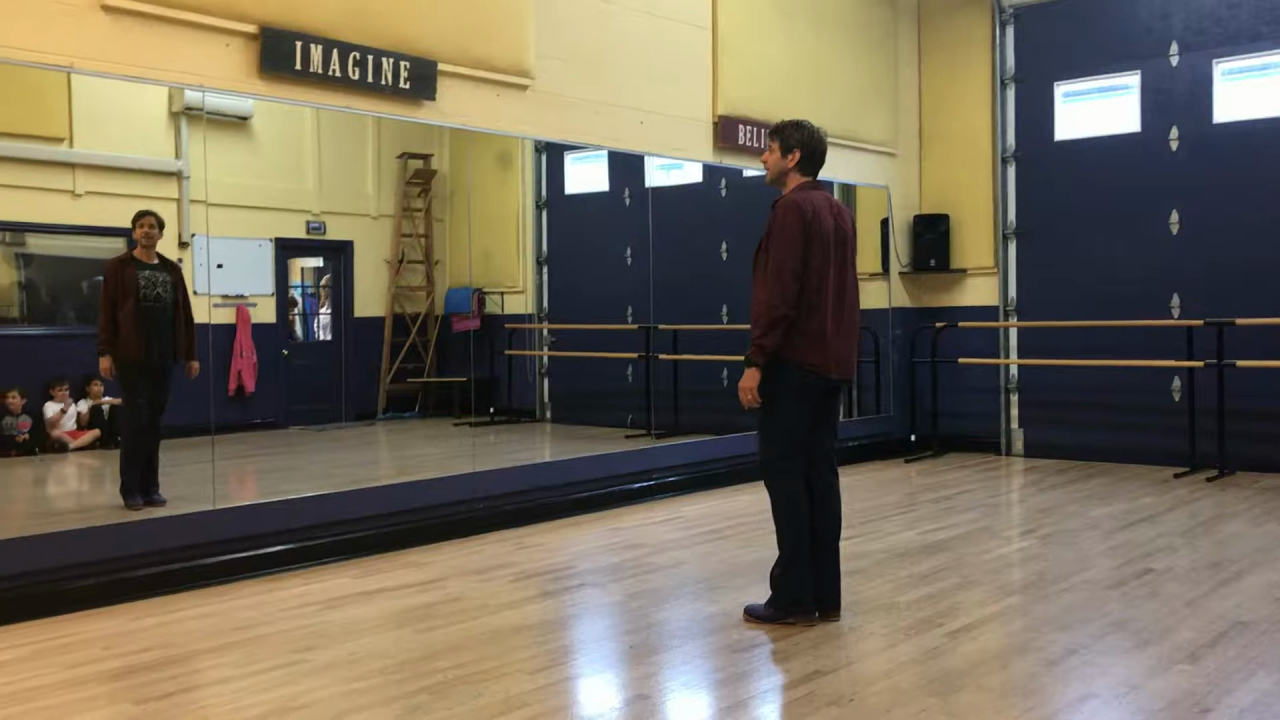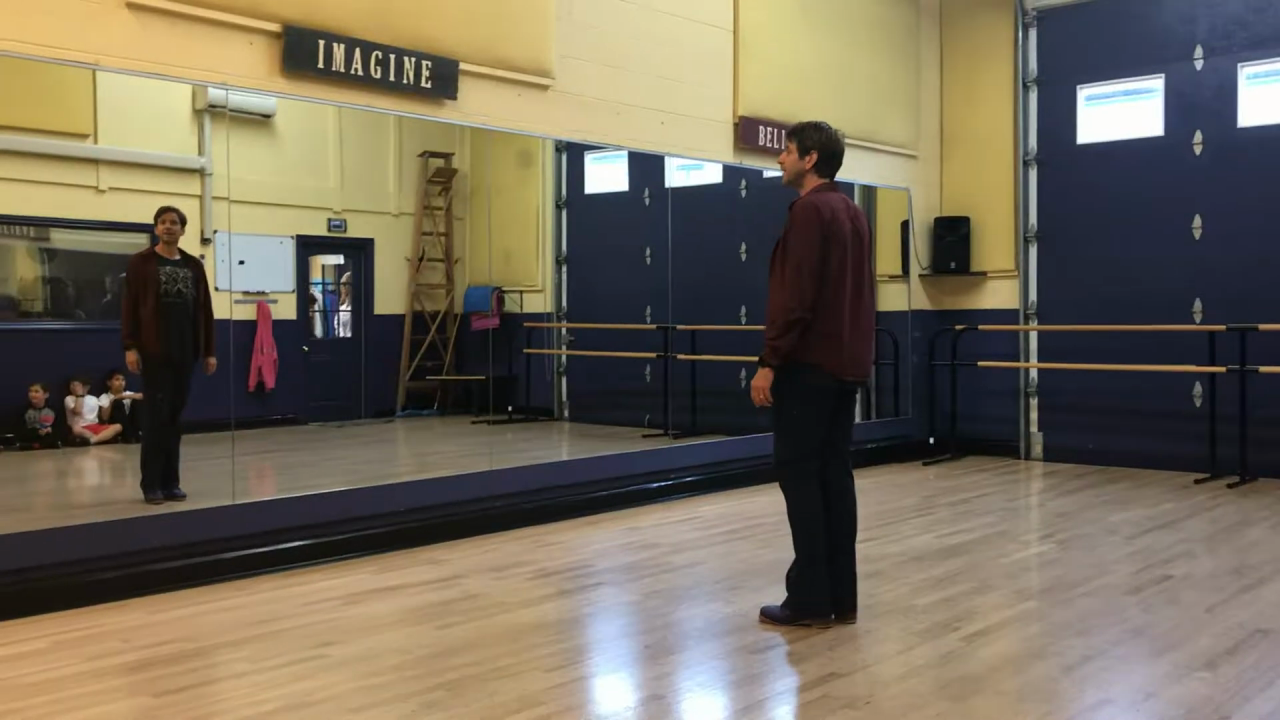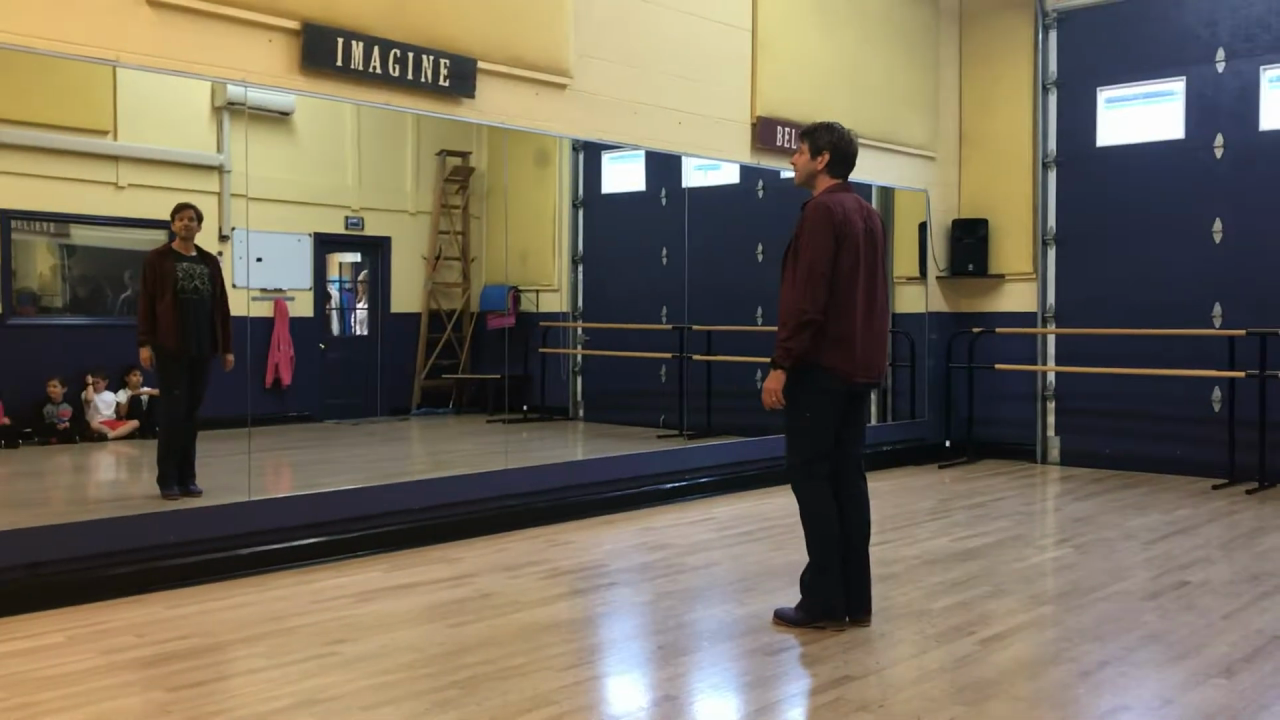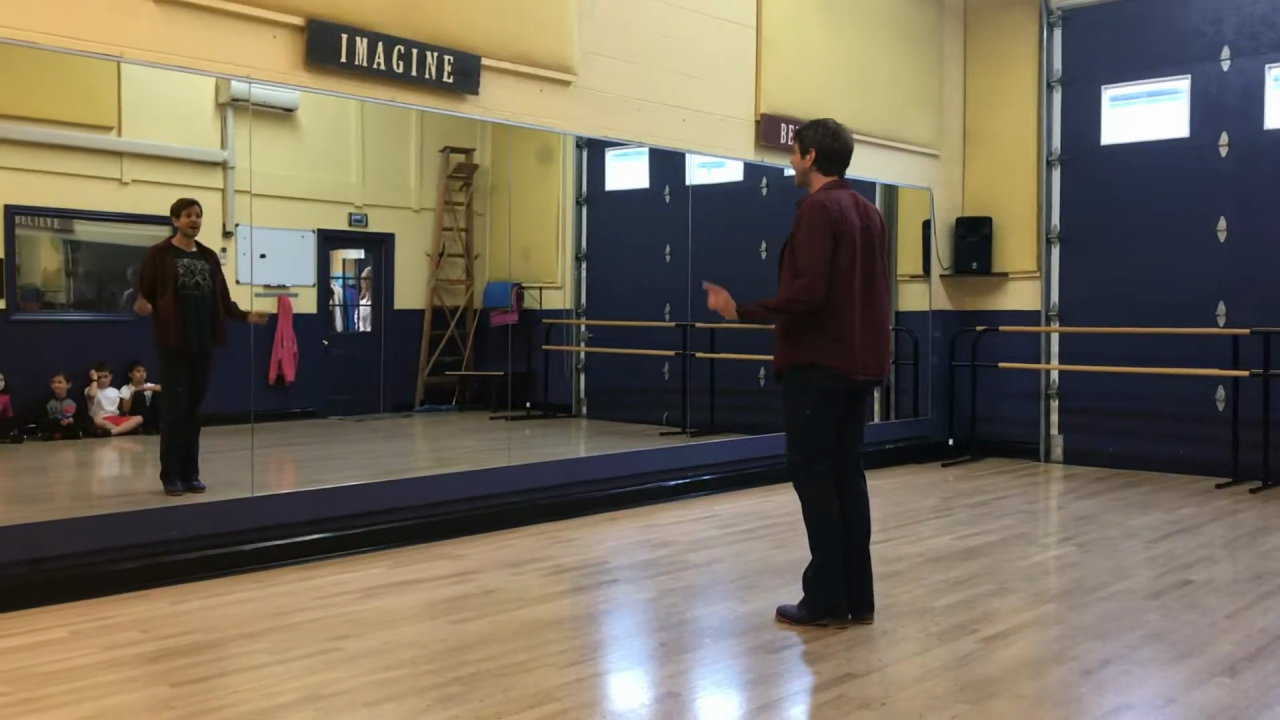
dt=0.4s
person 1, frame 1
left shoulder: (792, 208)
right shoulder: (839, 212)
left elbow: (779, 295)
left wrist: (755, 362)
left hip: (793, 364)
right hip: (831, 363)
left knee: (784, 473)
right knee: (820, 472)
left ankle: (794, 598)
right ankle: (825, 594)
person 1, frame 2
left shoulder: (809, 210)
right shoulder: (854, 213)
left elbow: (795, 296)
left wrist: (769, 362)
left hip: (809, 365)
right hip: (847, 364)
left knee: (799, 475)
right knee: (835, 474)
left ankle: (810, 598)
right ankle: (841, 596)
person 1, frame 3
left shoulder: (821, 211)
right shoulder: (869, 215)
left elbow: (807, 299)
left wrist: (780, 364)
left hip: (821, 367)
right hip: (860, 366)
left knee: (811, 477)
right knee: (847, 476)
left ankle: (823, 602)
right ankle: (856, 599)
person 1, frame 4
left shoulder: (817, 208)
right shoulder: (868, 212)
left elbow: (804, 292)
left wrist: (741, 310)
left hip: (817, 364)
right hip: (860, 364)
left knee: (812, 475)
right knee: (847, 474)
left ankle: (826, 599)
right ankle: (857, 597)
person 2, frame 1
left shoulder: (172, 270)
right shoulder: (118, 267)
left elbow: (184, 314)
right elbow: (107, 313)
left wrist: (191, 354)
right wrist: (105, 352)
left hip: (164, 357)
right hip: (132, 357)
left knee: (154, 422)
right knee: (135, 421)
left ankle: (150, 487)
right ankle: (131, 489)
person 2, frame 2
left shoulder: (194, 266)
right shoulder: (141, 263)
left elbow: (204, 311)
right elbow: (130, 308)
left wrist: (209, 351)
right wrist: (130, 346)
left hip: (185, 352)
right hip: (154, 352)
left knee: (175, 417)
right knee: (156, 416)
left ankle: (171, 482)
right ankle: (151, 483)
person 2, frame 3
left shoulder: (210, 262)
right shoulder: (157, 259)
left elbow: (221, 307)
right elbow: (146, 304)
left wrist: (226, 347)
right wrist: (145, 343)
left hip: (202, 349)
right hip: (170, 349)
left knee: (191, 413)
right knee: (172, 412)
left ankle: (187, 477)
right ankle: (168, 479)
person 2, frame 4
left shoulder: (209, 257)
right shoulder: (159, 255)
left elbow: (222, 299)
right elbow: (146, 293)
left wrist: (245, 317)
right wrist: (145, 307)
left hip: (204, 344)
right hip: (172, 344)
left knee: (194, 408)
right knee: (175, 407)
left ankle: (190, 473)
right ankle: (171, 475)
